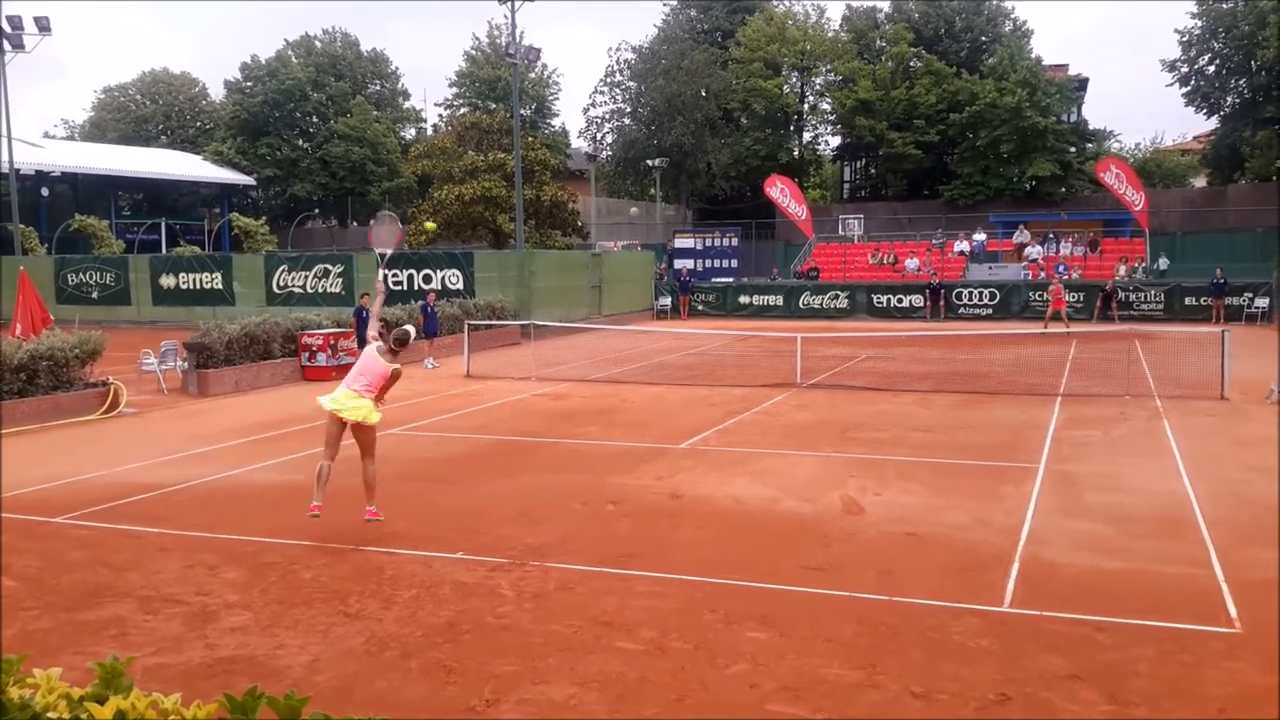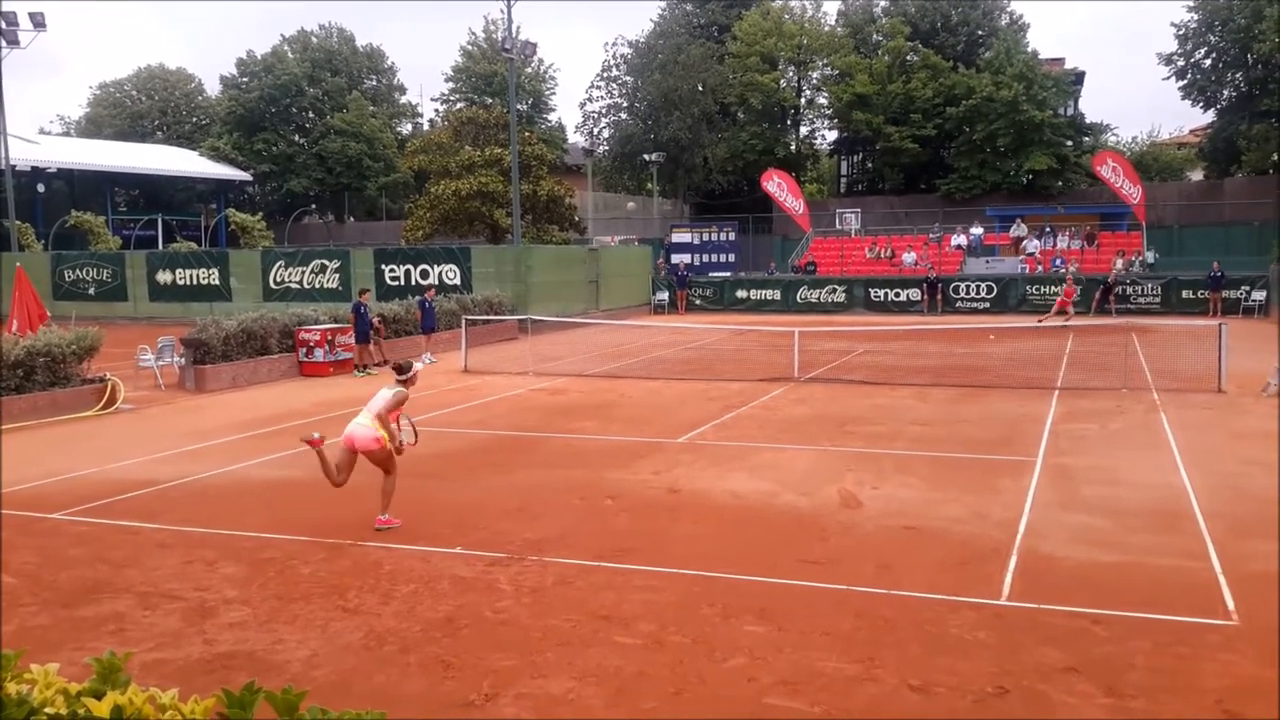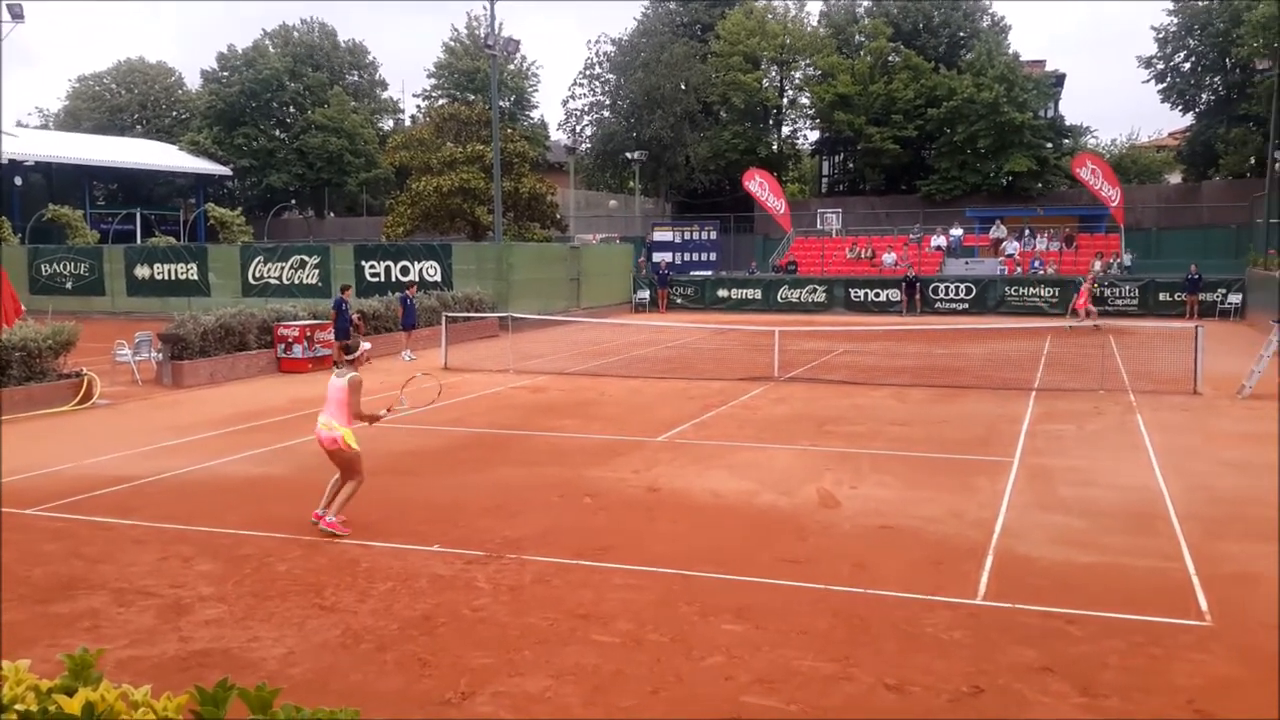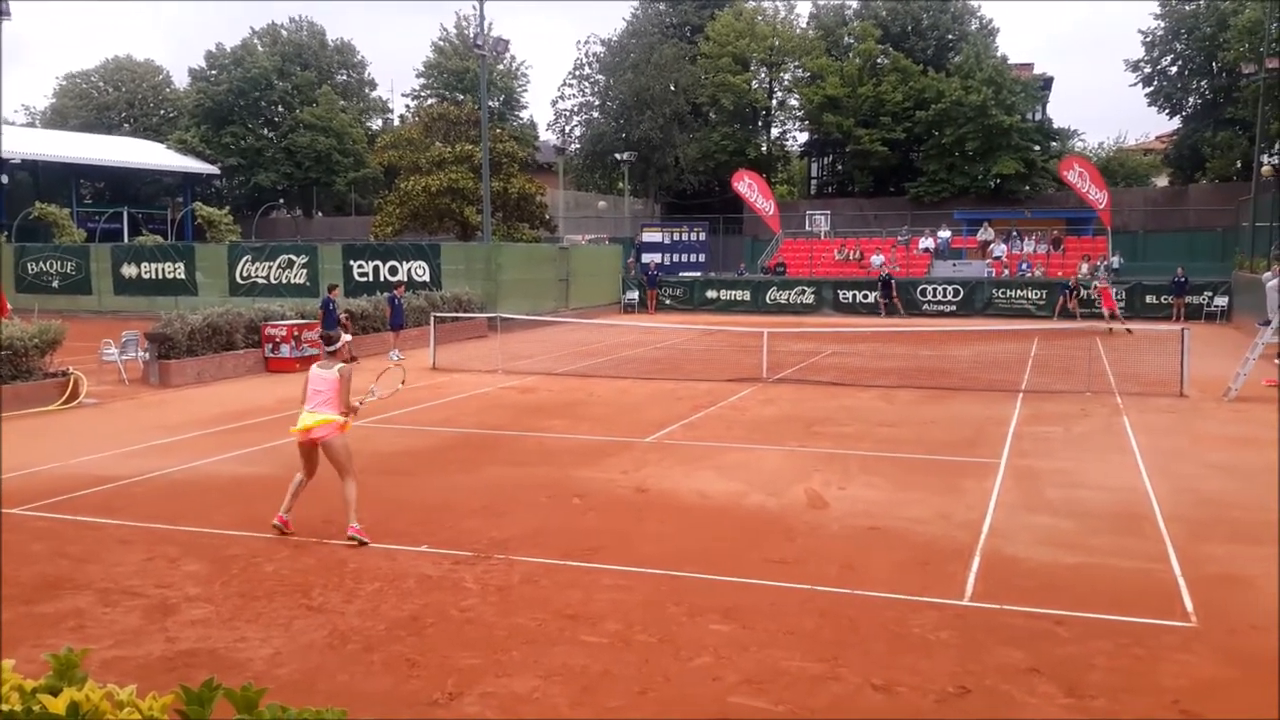
dt=0.4s
person 1, frame 1
left shoulder: (374, 345)
right shoulder: (396, 370)
left elbow: (372, 328)
right elbow: (379, 397)
left wrist: (379, 297)
left hip: (340, 401)
right hip: (362, 408)
left knee: (328, 457)
right knee: (368, 461)
left ankle: (316, 503)
right ankle: (371, 508)
person 1, frame 2
left shoulder: (387, 389)
right shoulder: (402, 393)
right elbow: (380, 414)
left wrist: (393, 438)
right wrist: (395, 440)
left hip: (352, 430)
right hip: (369, 436)
left knee: (337, 480)
right knee: (390, 472)
left ankle: (318, 443)
right ankle: (383, 518)
person 1, frame 3
left shoulder: (335, 375)
right shoulder: (354, 378)
right elbow: (356, 413)
left wrist: (364, 416)
right wrist: (374, 417)
left hip: (322, 430)
right hip: (338, 434)
left knee: (345, 474)
right knee: (356, 477)
left ankle: (321, 512)
right ankle: (330, 518)
person 1, frame 4
left shoulder: (313, 368)
right shoulder: (343, 369)
left elbow: (304, 399)
right elbow: (346, 406)
right wrist: (354, 407)
left hip: (306, 424)
right hip: (328, 427)
left knee: (306, 473)
right knee: (348, 478)
left ankle: (282, 516)
right ankle: (353, 525)
